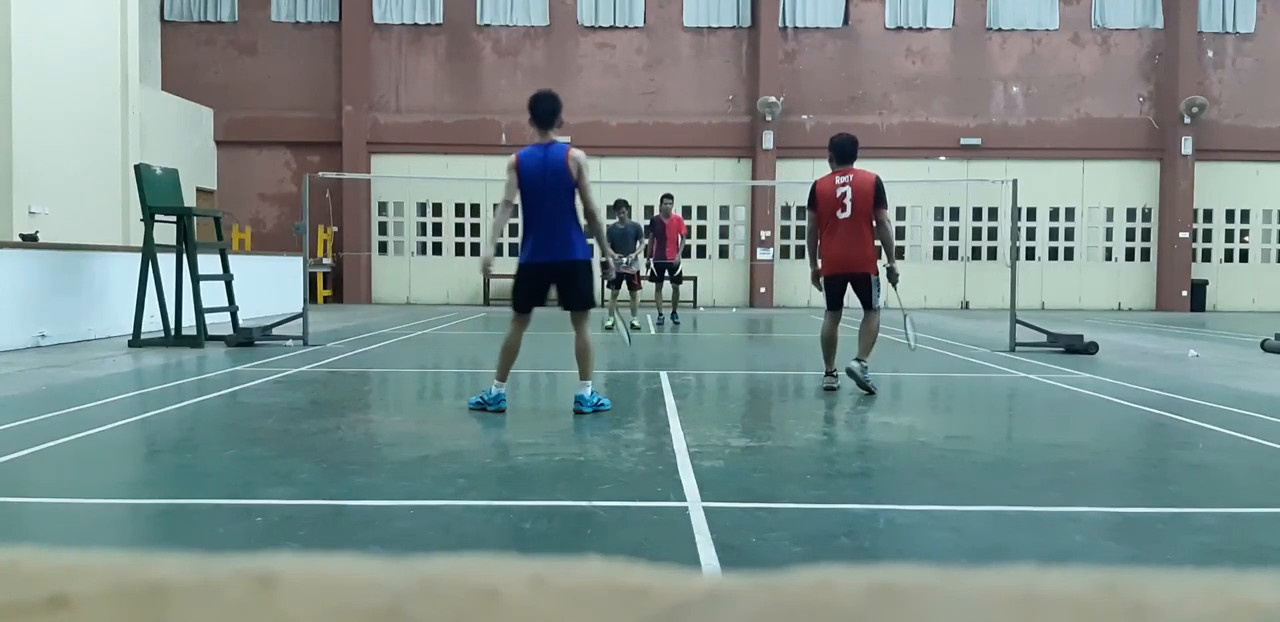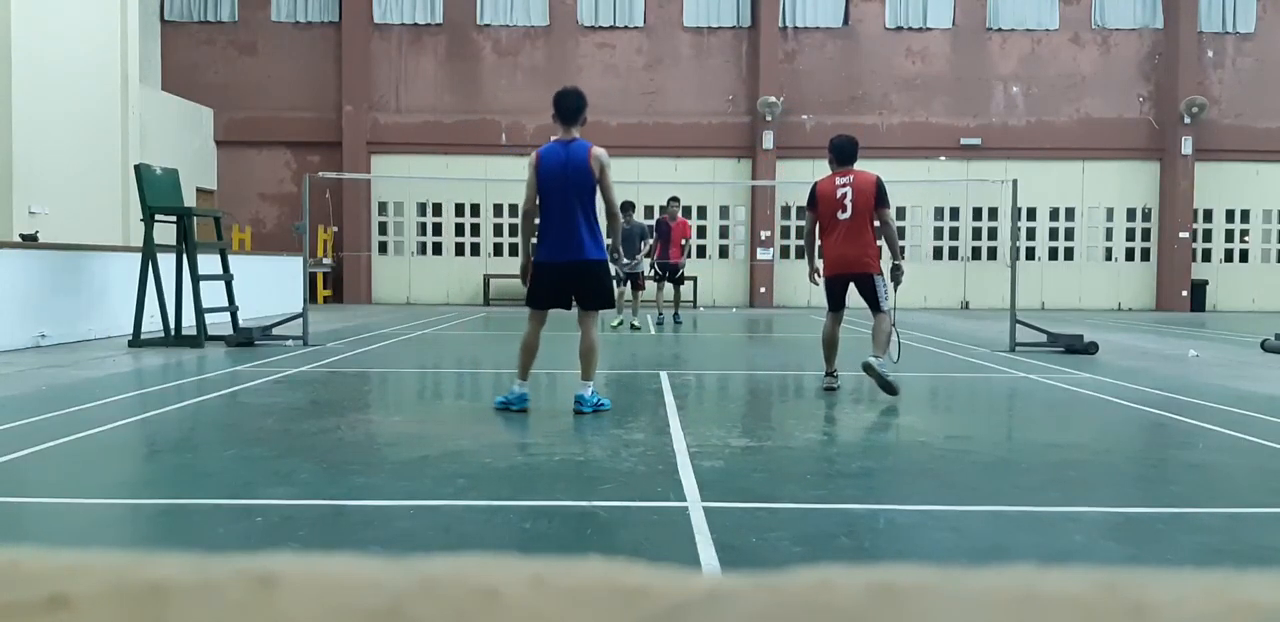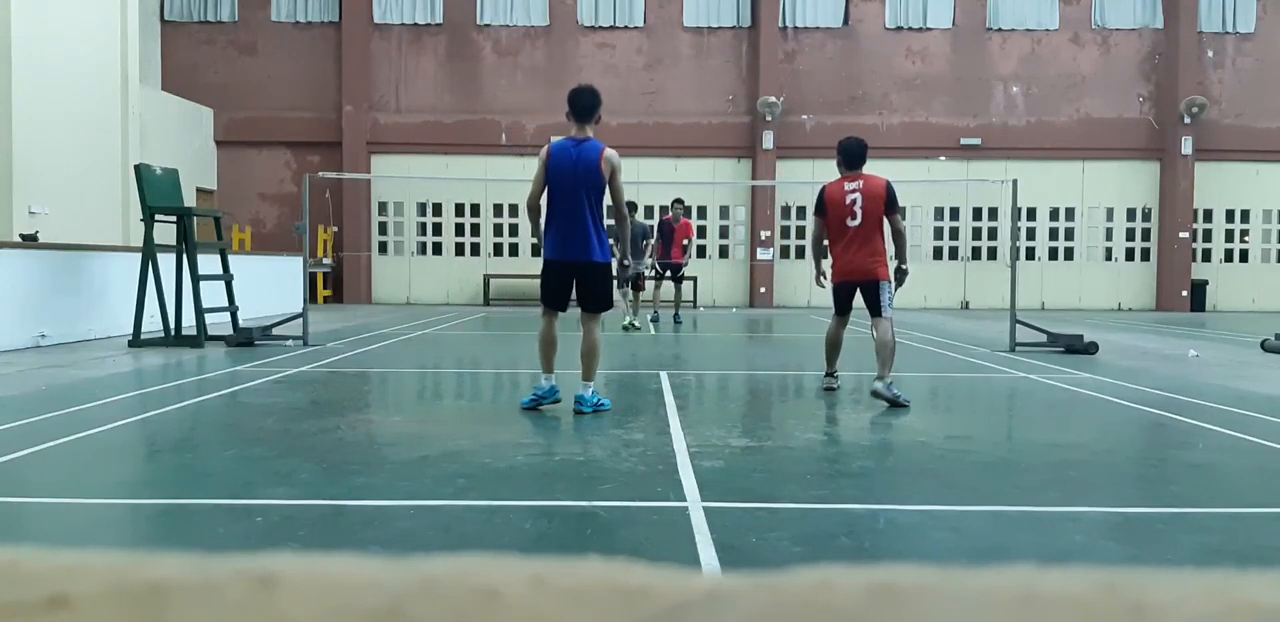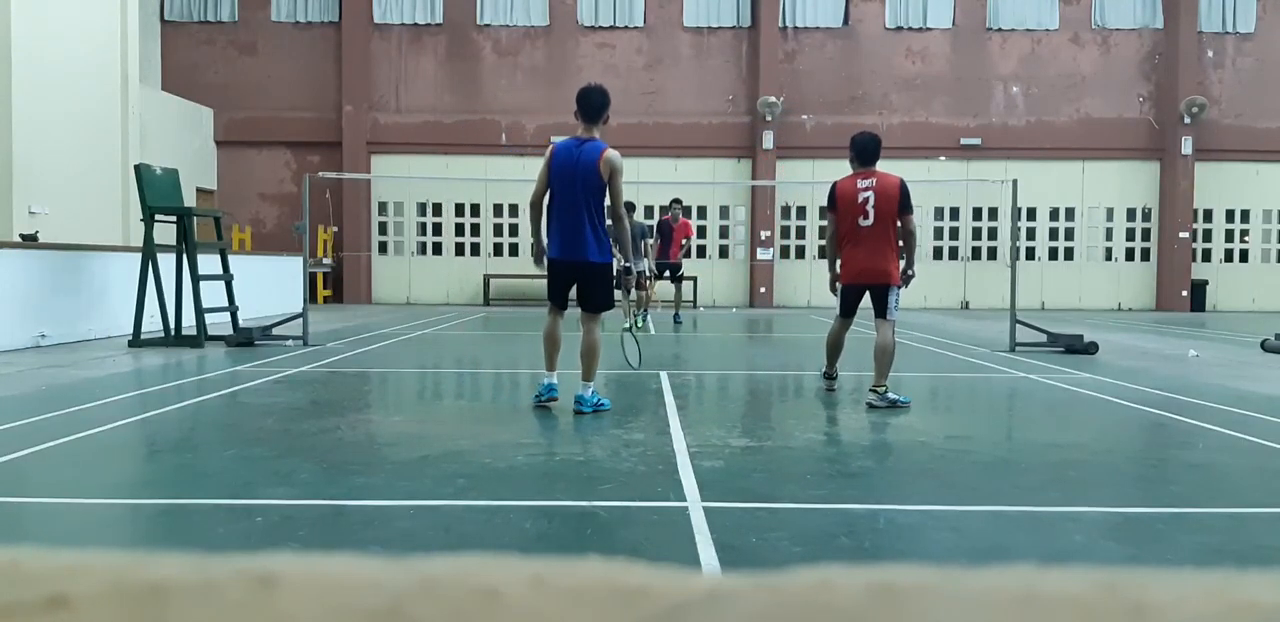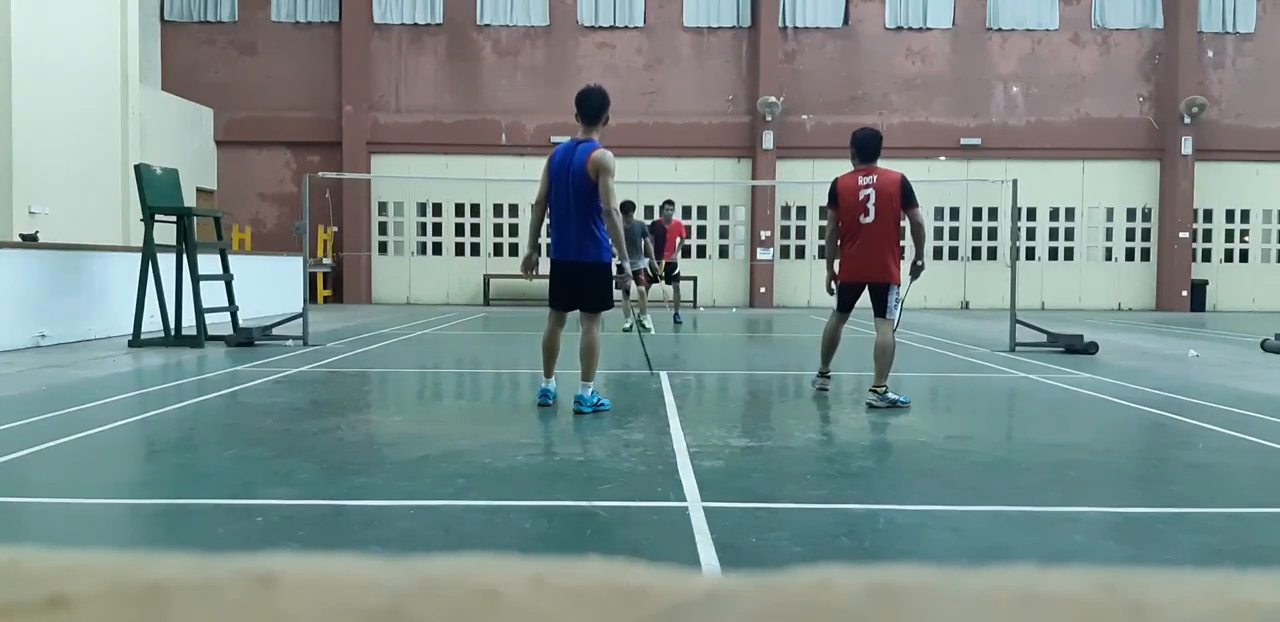
dt=0.2s
person 1, frame 1
left shoulder: (517, 161)
right shoulder: (574, 157)
left elbow: (506, 205)
right elbow: (590, 210)
left wrist: (489, 247)
right wrist: (606, 252)
left hip: (534, 257)
right hip: (574, 255)
left knee: (519, 323)
right knee: (581, 323)
left ankle: (496, 392)
right ankle: (586, 394)
person 1, frame 2
left shoulder: (538, 157)
right shoulder: (597, 155)
left elbow: (529, 210)
right elbow: (612, 210)
left wrist: (524, 254)
right wrist: (616, 246)
left hip: (548, 255)
right hip: (589, 255)
left knee: (535, 321)
right knee: (588, 323)
left ankle: (519, 391)
right ankle: (586, 394)
person 1, frame 3
left shoulder: (549, 152)
right shoulder: (608, 157)
left elbow: (533, 202)
right elbow: (620, 212)
left wrist: (539, 237)
right wrist: (625, 253)
left hip: (556, 252)
right hip: (593, 254)
left knee: (549, 316)
right knee: (590, 322)
left ankle: (547, 384)
right ankle: (586, 394)
person 1, frame 4
left shoulder: (554, 152)
right shoulder: (610, 158)
left elbow: (536, 202)
right elbow: (618, 214)
left wrist: (538, 242)
right wrist: (628, 260)
left hip: (559, 252)
right hip: (595, 254)
left knee: (555, 313)
right knee: (591, 322)
left ankle: (549, 381)
right ankle: (586, 394)
person 1, frame 5
left shoulder: (556, 154)
right shoulder: (601, 157)
left elbow: (540, 206)
right elbow: (609, 212)
left wrist: (531, 249)
right wrist: (624, 259)
left hip: (561, 254)
right hip: (592, 255)
left knee: (556, 319)
right knee: (590, 323)
left ankle: (547, 386)
right ankle: (585, 394)
person 2, frame 1
left shoulder: (819, 186)
right shoulder: (872, 181)
left elbow: (812, 230)
right elbow: (883, 224)
left wrist: (814, 265)
right wrist: (891, 262)
left hip: (831, 263)
right hip: (863, 261)
left knee: (832, 316)
right knee: (872, 312)
left ankle: (830, 373)
right ankle: (860, 362)
person 2, frame 2
left shoulder: (819, 187)
right shoulder: (873, 182)
left elbow: (810, 229)
right elbow: (887, 223)
left wrist: (811, 263)
right wrist: (897, 259)
left hip: (833, 264)
right hip: (865, 262)
left knee: (834, 317)
right knee: (882, 313)
left ankle: (830, 374)
right ankle: (877, 358)
person 2, frame 3
left shoulder: (827, 191)
right shoulder: (883, 186)
left elbow: (817, 235)
right elbow: (898, 229)
left wrist: (817, 267)
right wrist: (902, 263)
left hip: (842, 270)
right hip: (874, 269)
left knee: (839, 320)
right knee: (882, 323)
left ankle: (830, 375)
right ankle: (882, 381)
person 2, frame 4
left shoulder: (839, 188)
right shoulder: (896, 184)
left elbow: (831, 233)
right elbow: (909, 230)
left wrist: (832, 270)
right wrist: (909, 265)
left hip: (851, 270)
right hip: (886, 271)
left knee: (842, 322)
right knee: (885, 327)
left ankle: (829, 375)
right ankle: (878, 390)
person 2, frame 5
left shoulder: (840, 184)
right shoulder: (898, 181)
left elbow: (832, 231)
right elbow: (917, 222)
left wrist: (829, 269)
right wrist: (919, 257)
left hip: (850, 269)
right hip: (885, 269)
left knee: (837, 318)
right knee: (885, 326)
left ankle: (823, 374)
right ankle: (878, 390)
